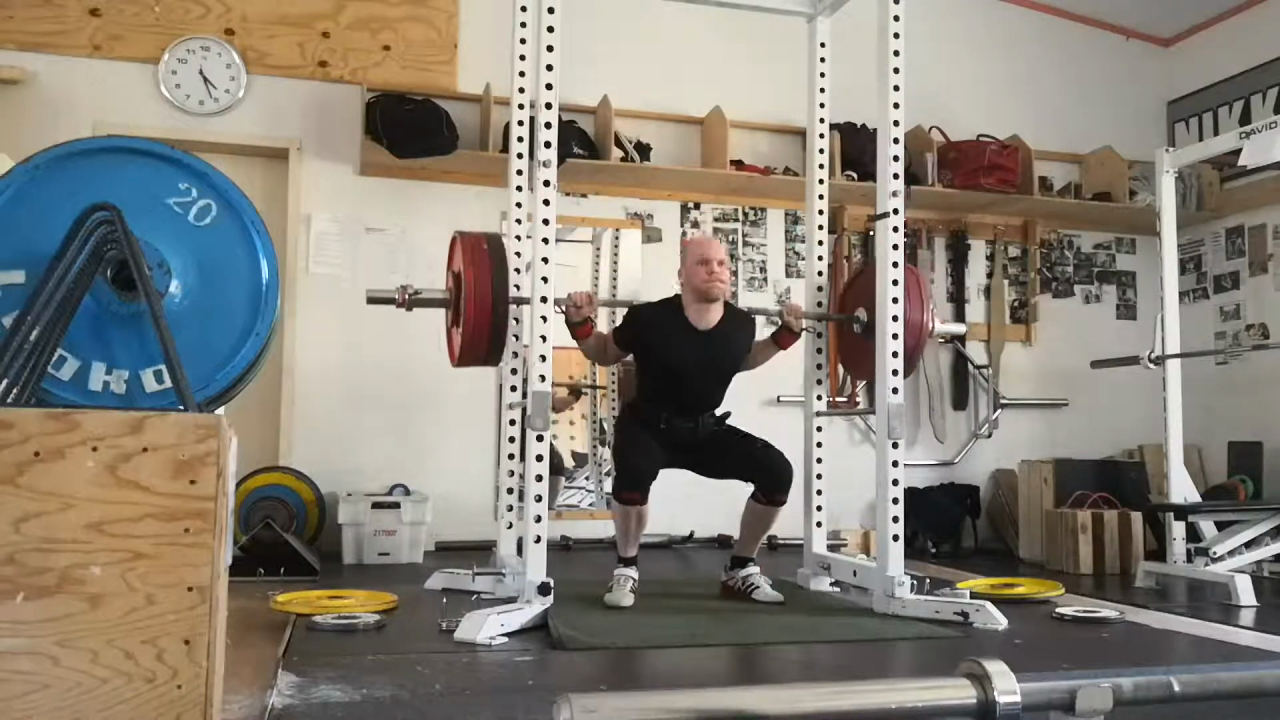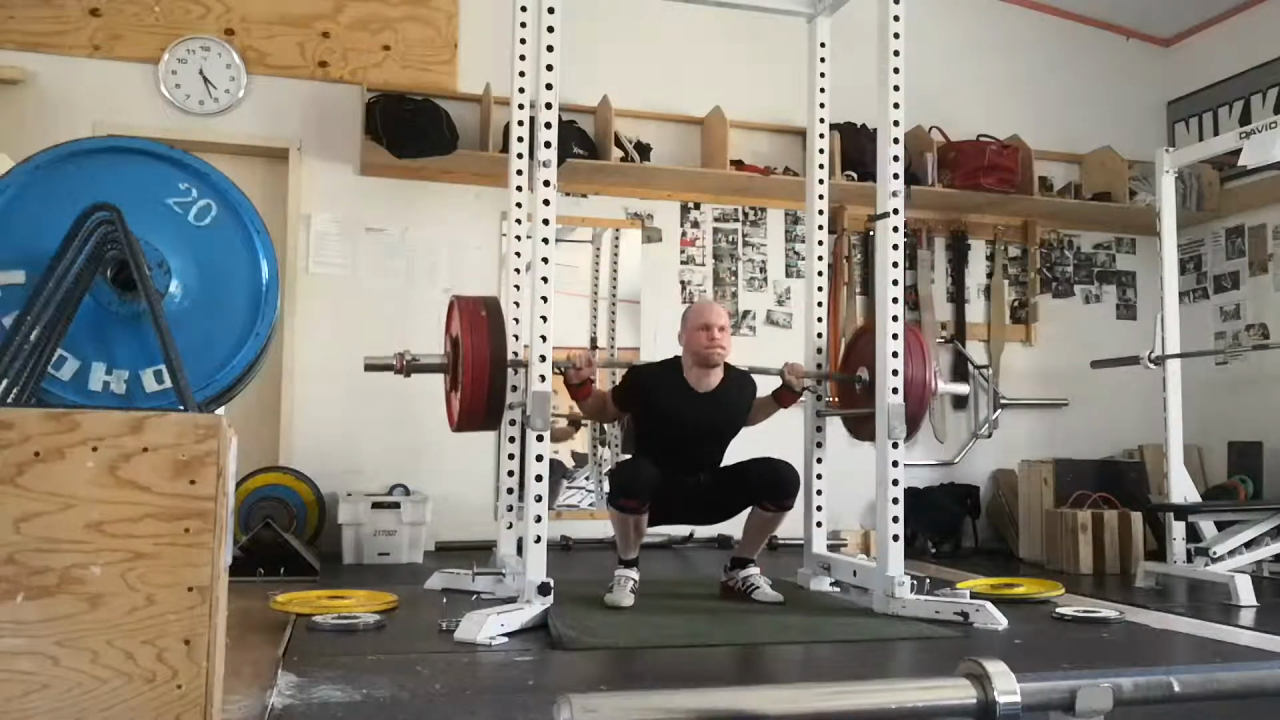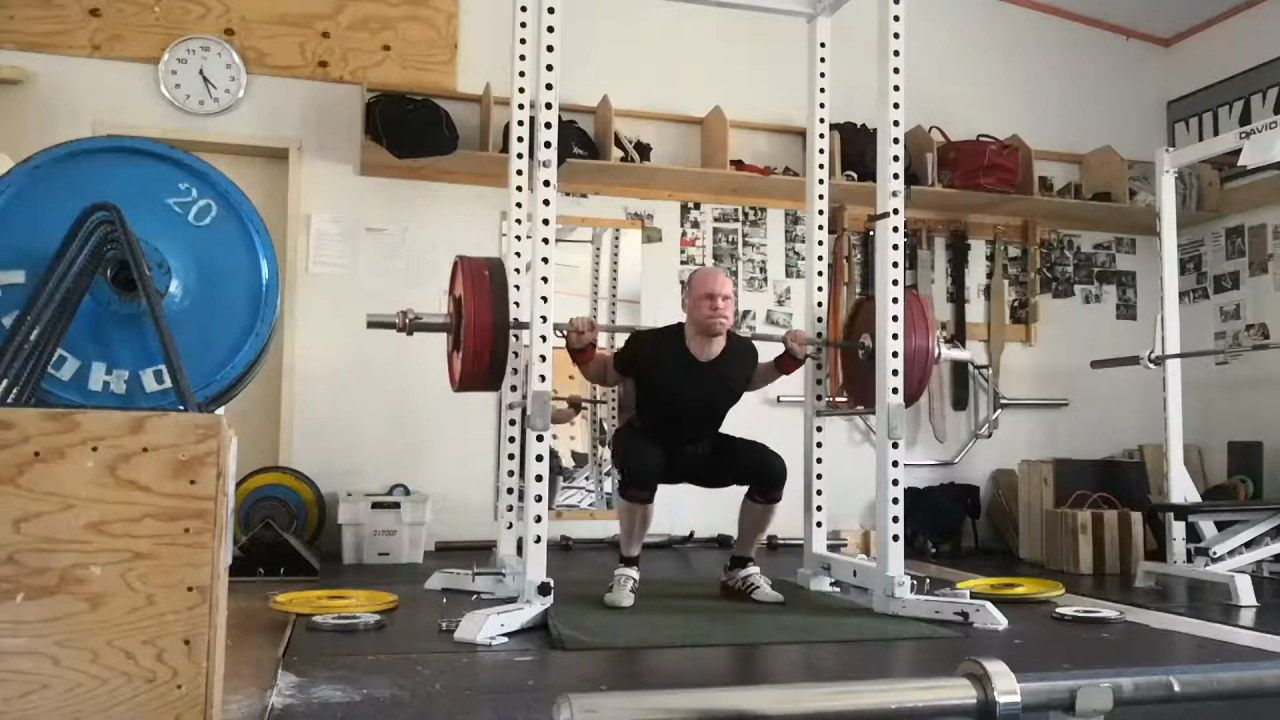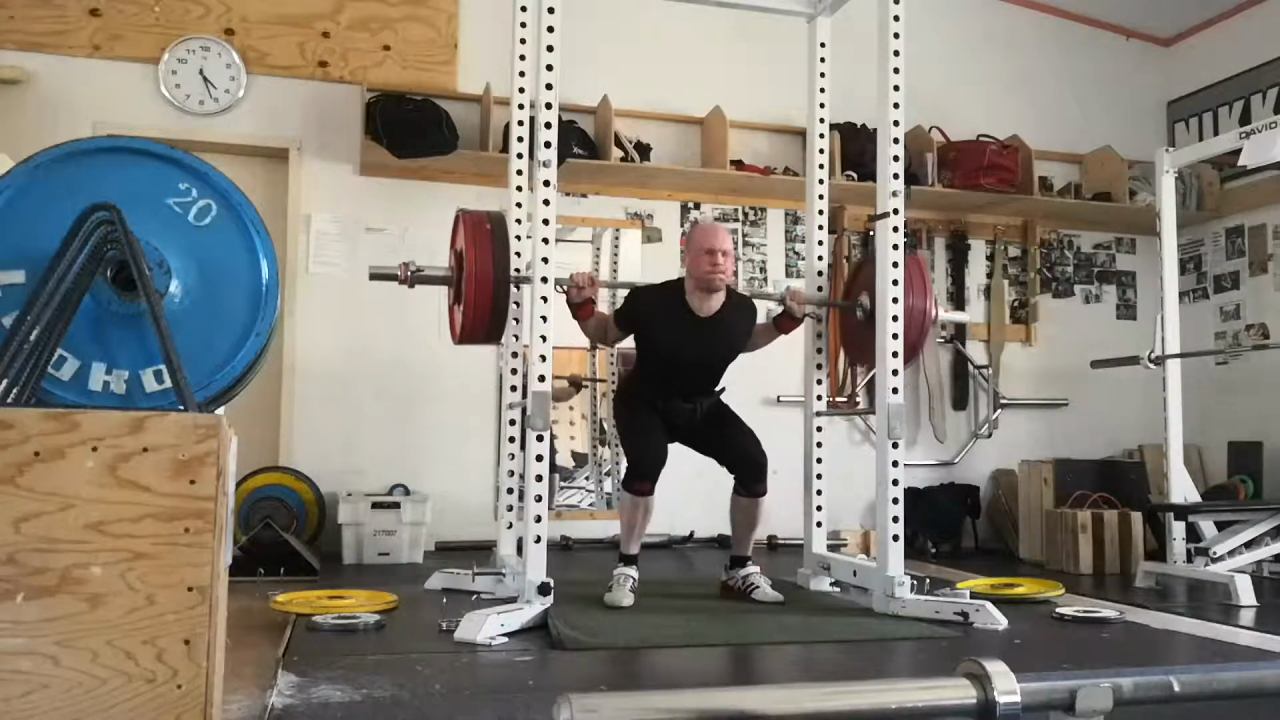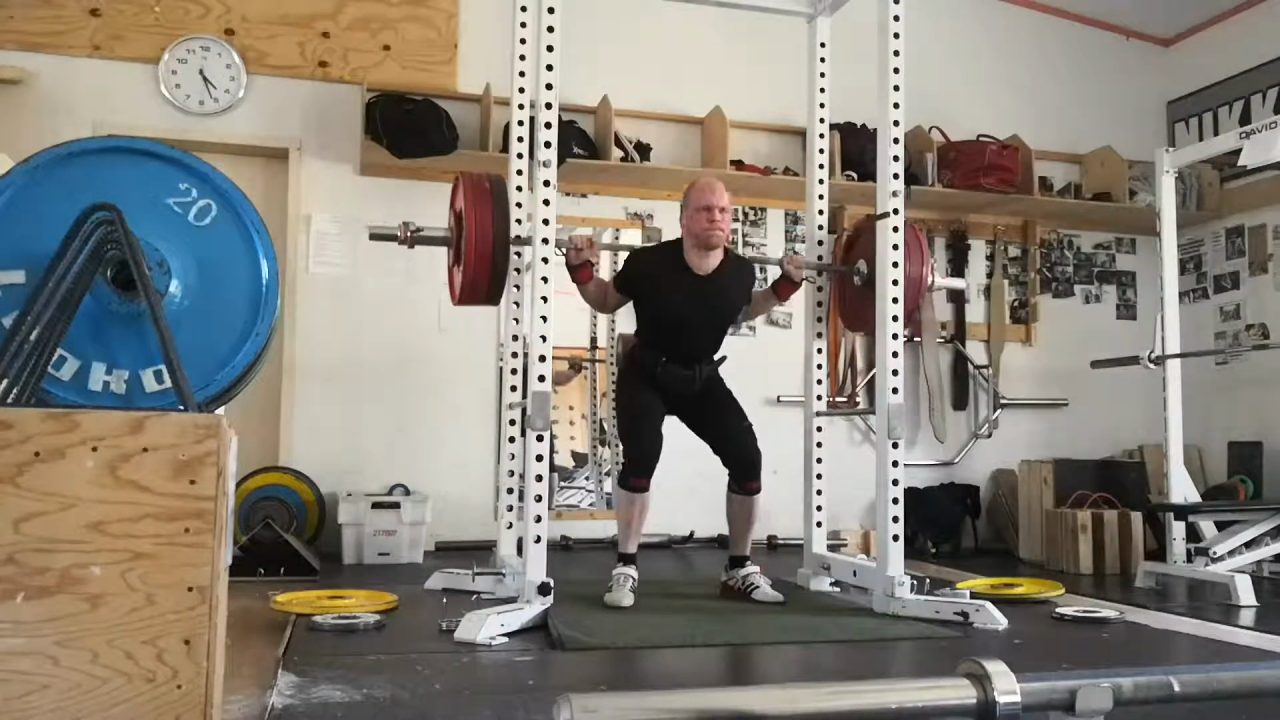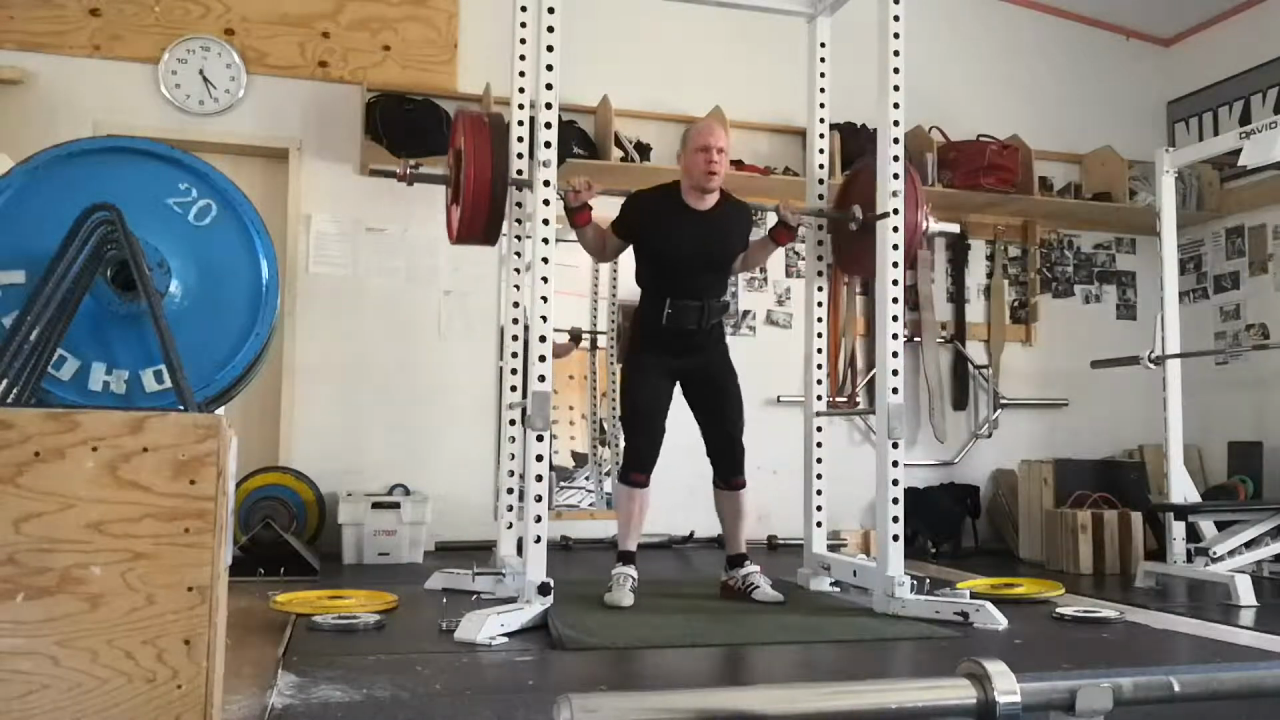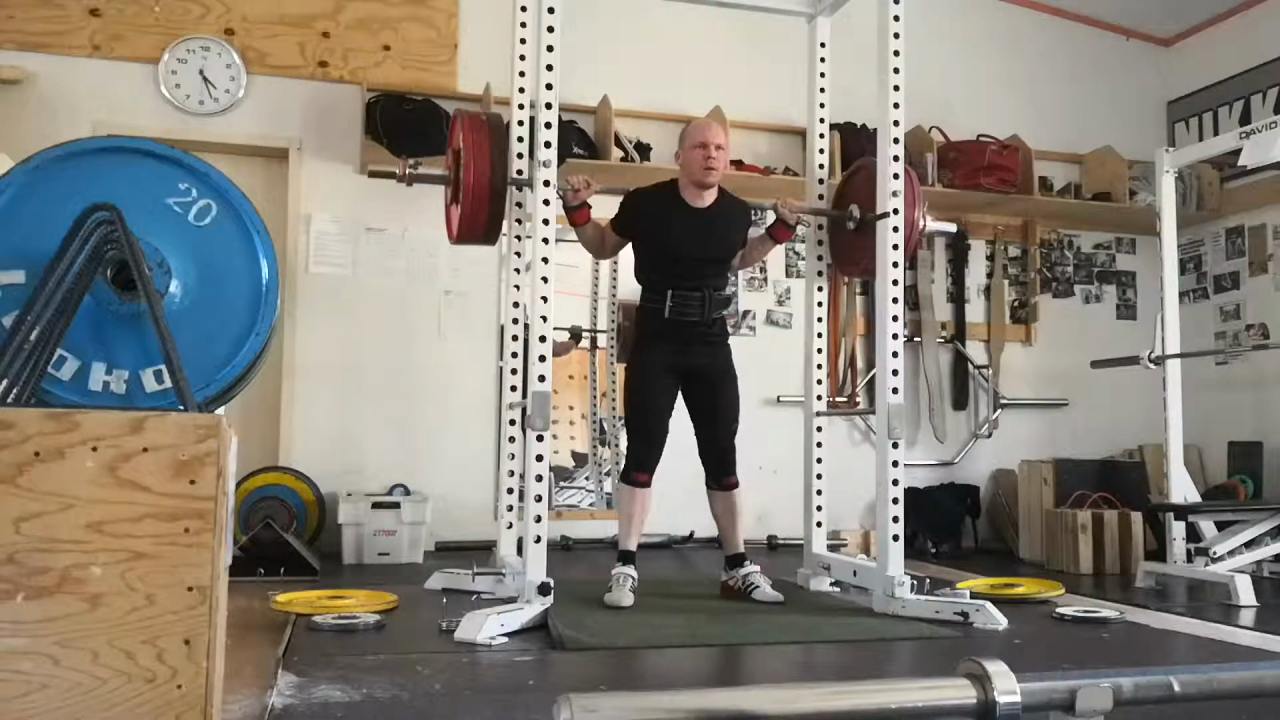
dt=0.4s
person 1, frame 1
left shoulder: (740, 325)
right shoulder: (650, 319)
right elbow: (605, 354)
left wrist: (786, 334)
right wrist: (581, 324)
left hip: (706, 431)
right hip: (648, 427)
left knee: (777, 471)
right knee: (634, 470)
left ankle: (740, 569)
right ankle: (626, 570)
person 1, frame 2
left shoulder: (741, 386)
right shoulder: (650, 380)
right elbow: (604, 411)
left wrist: (787, 393)
right wrist: (579, 385)
left hip: (709, 490)
right hip: (652, 491)
left knee: (783, 479)
right knee: (630, 476)
left ankle: (740, 571)
right ankle: (627, 571)
person 1, frame 3
left shoulder: (742, 353)
right shoulder: (651, 346)
right elbow: (607, 376)
left wrist: (789, 360)
right wrist: (581, 350)
left hip: (705, 449)
right hip: (646, 443)
left knee: (771, 468)
right knee: (641, 469)
left ankle: (740, 570)
right ankle: (627, 570)
person 1, frame 4
left shoulder: (741, 310)
right shoulder: (651, 302)
right elbow: (606, 335)
left wrist: (788, 320)
right wrist: (581, 306)
left hip: (702, 406)
right hip: (644, 403)
left knee: (753, 462)
right knee: (646, 463)
left ankle: (740, 570)
right ankle: (626, 569)
person 1, frame 5
left shoulder: (740, 271)
right shoulder: (649, 263)
right elbow: (606, 302)
left wrist: (785, 285)
right wrist: (580, 269)
left hip: (702, 379)
right hip: (645, 377)
left knee: (747, 459)
right knee: (641, 458)
left ankle: (739, 571)
right ankle: (625, 570)
person 1, frame 6
left shoulder: (737, 214)
right shoulder: (647, 205)
right elbow: (603, 250)
left wrist: (783, 232)
right wrist: (578, 212)
left hip: (709, 344)
right hip: (653, 342)
left knee: (730, 454)
right knee: (641, 452)
left ankle: (738, 569)
right ankle: (625, 568)
person 1, frame 7
left shoulder: (736, 212)
right shoulder: (646, 203)
right elbow: (603, 248)
left wrist: (781, 229)
right wrist: (577, 210)
left hip: (711, 341)
right hip: (656, 339)
left knee: (721, 454)
right knee: (643, 452)
left ankle: (737, 569)
right ankle: (624, 569)
